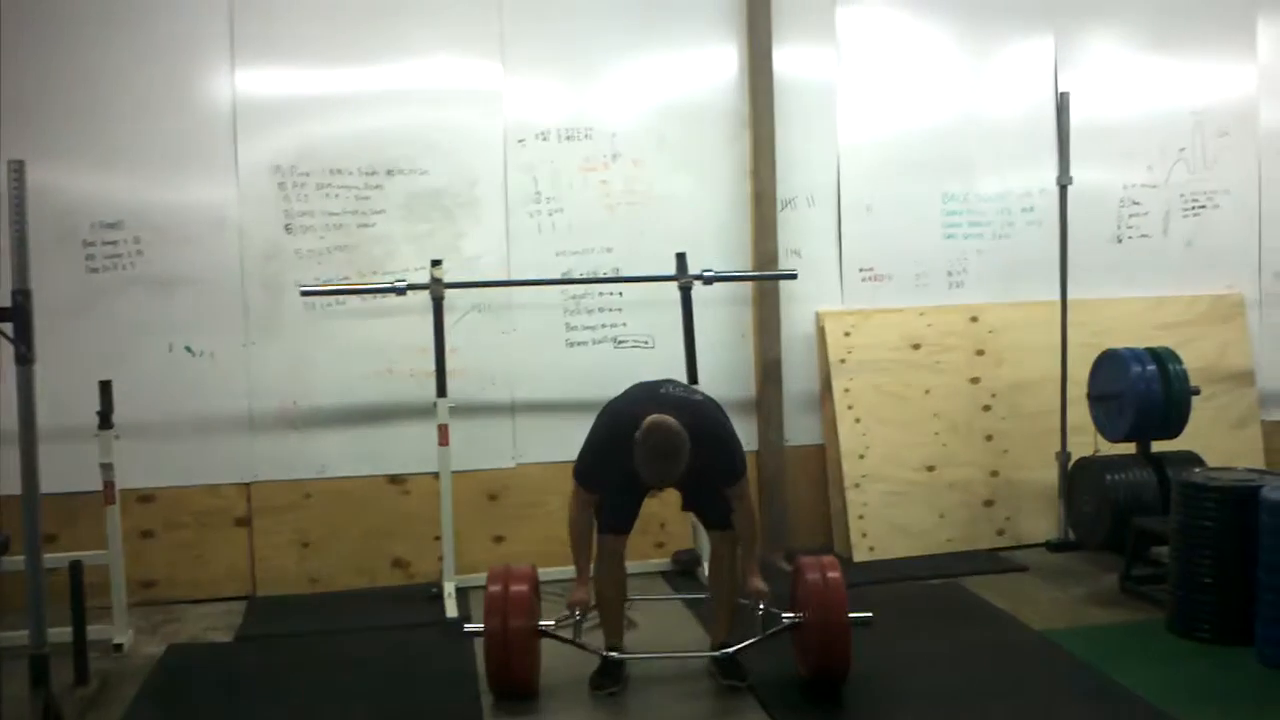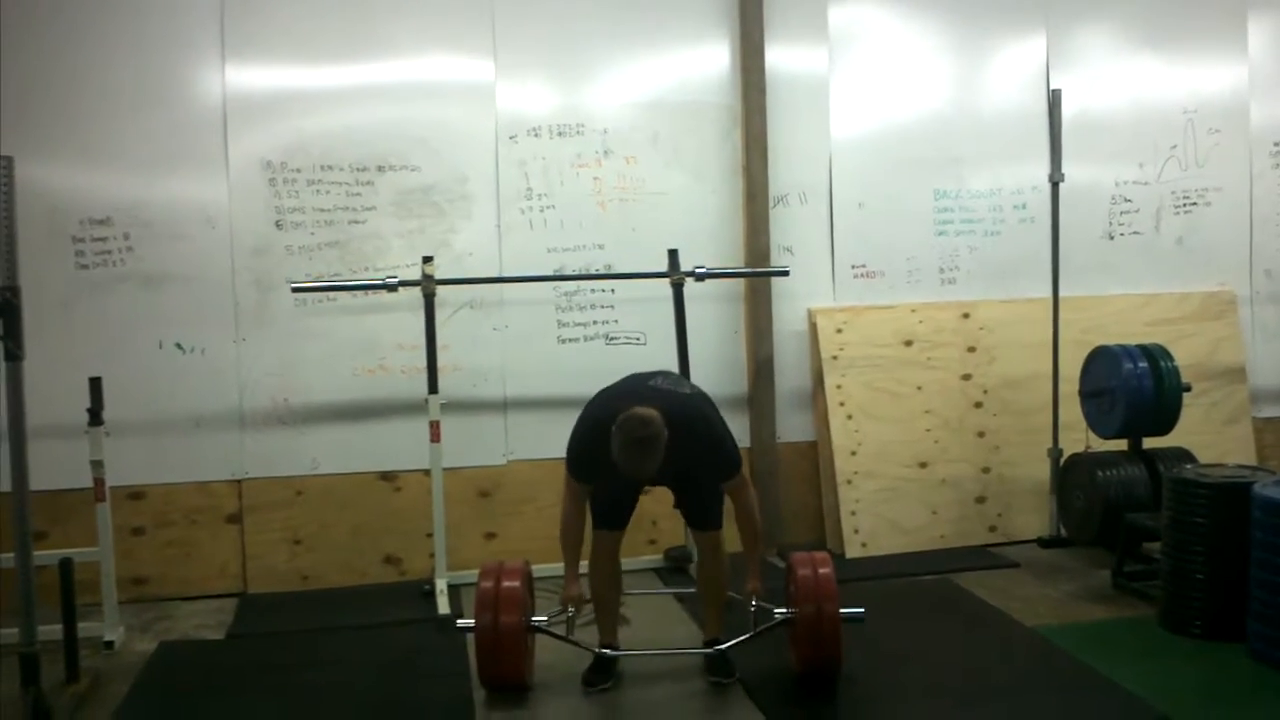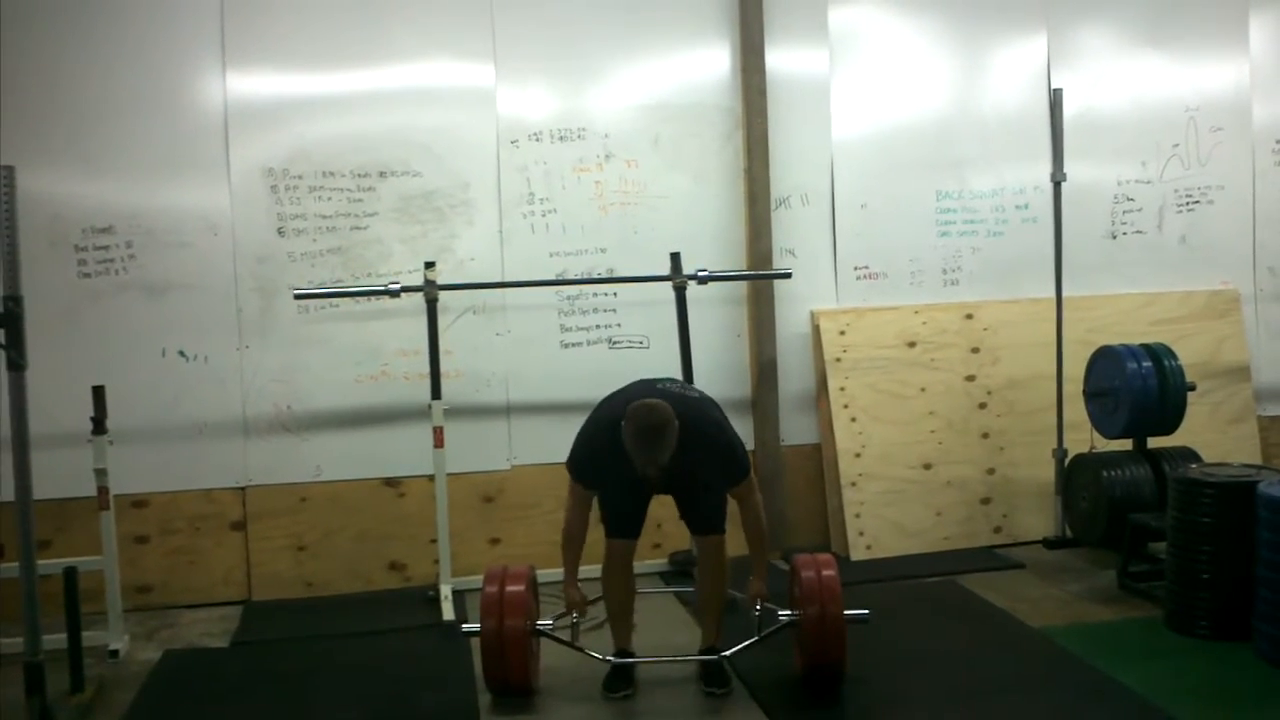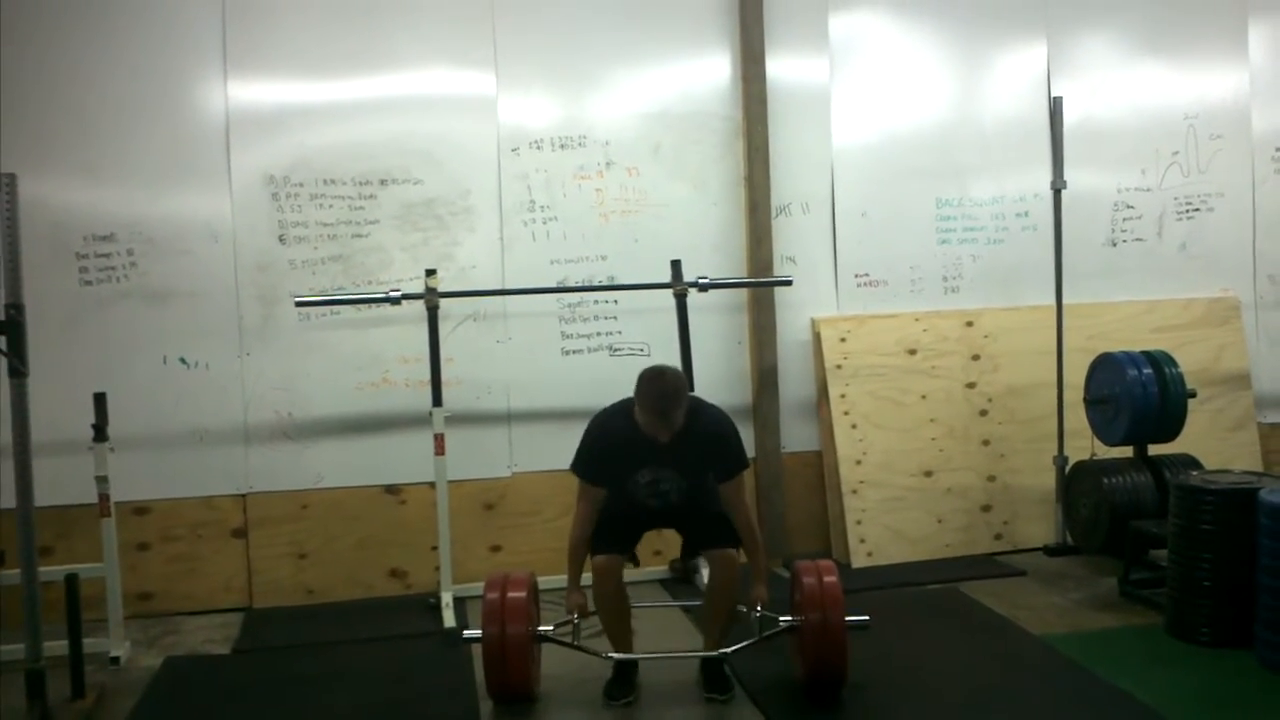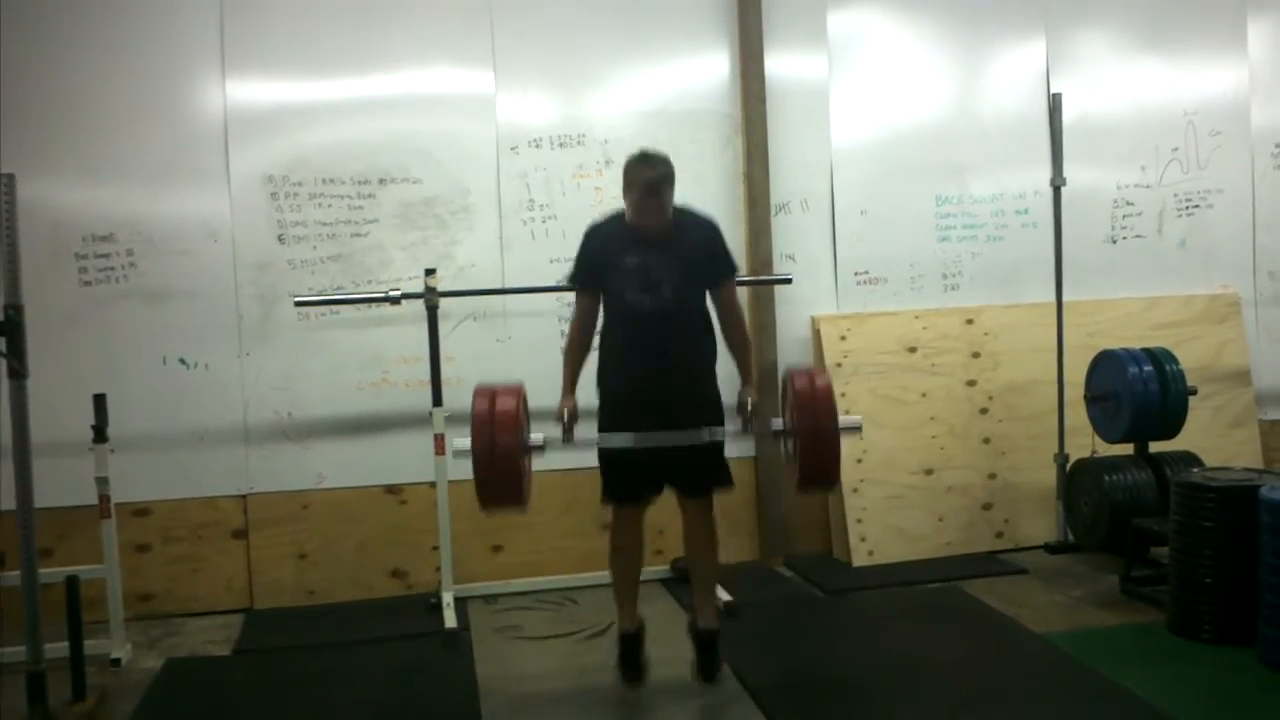
dt=1s
person 1, frame 1
left shoulder: (715, 432)
right shoulder: (608, 434)
left elbow: (740, 500)
right elbow: (581, 503)
left wrist: (752, 572)
right wrist: (582, 581)
left hip: (701, 461)
right hip: (622, 464)
left knee: (726, 538)
right knee: (609, 546)
left ankle: (721, 650)
right ankle: (613, 656)
person 1, frame 2
left shoulder: (704, 428)
right shoulder: (592, 429)
left elbow: (741, 493)
right elbow: (574, 499)
left wrist: (753, 573)
right wrist: (571, 578)
left hip: (691, 456)
left knee: (710, 540)
right knee: (605, 542)
left ankle: (714, 646)
right ankle: (607, 651)
person 1, frame 3
left shoulder: (711, 431)
right shoulder: (598, 433)
left elbow: (748, 498)
right elbow: (578, 505)
left wrist: (759, 575)
right wrist: (570, 581)
left hip: (697, 466)
left knee: (712, 546)
right knee: (618, 551)
left ankle: (710, 653)
right ankle: (622, 656)
person 1, frame 4
left shoulder: (715, 426)
right shoulder: (605, 429)
left elbow: (736, 503)
right elbow: (588, 506)
left wrist: (759, 577)
right wrist: (573, 585)
left hip: (695, 500)
right hip: (626, 504)
left knee: (728, 562)
right knee: (603, 567)
left ankle: (712, 660)
right ankle: (624, 663)
person 1, frame 5
left shoulder: (702, 234)
right shoulder: (601, 240)
left elbow: (729, 310)
right elbow: (583, 319)
left wrist: (748, 382)
right wrist: (568, 390)
left hip: (693, 394)
right hip: (624, 398)
left knee: (698, 506)
right knee: (626, 512)
left ankle: (705, 625)
right ankle: (629, 629)
